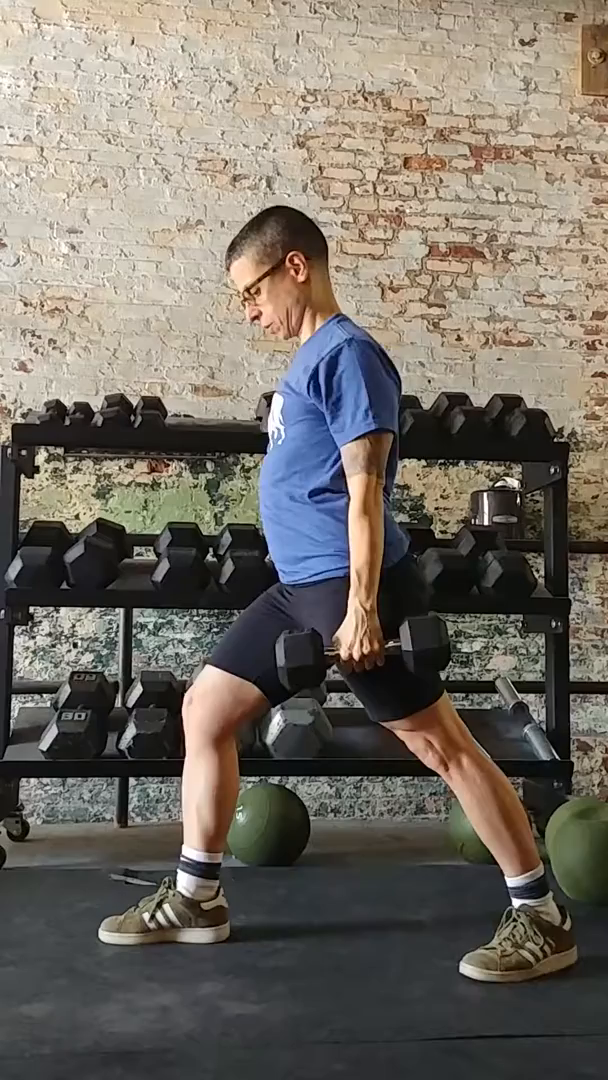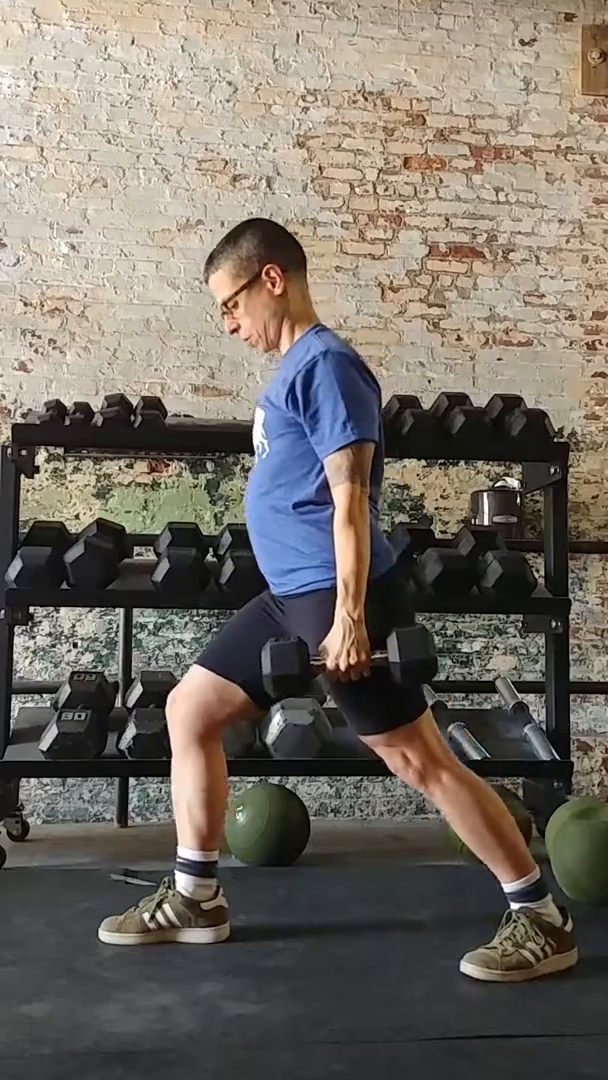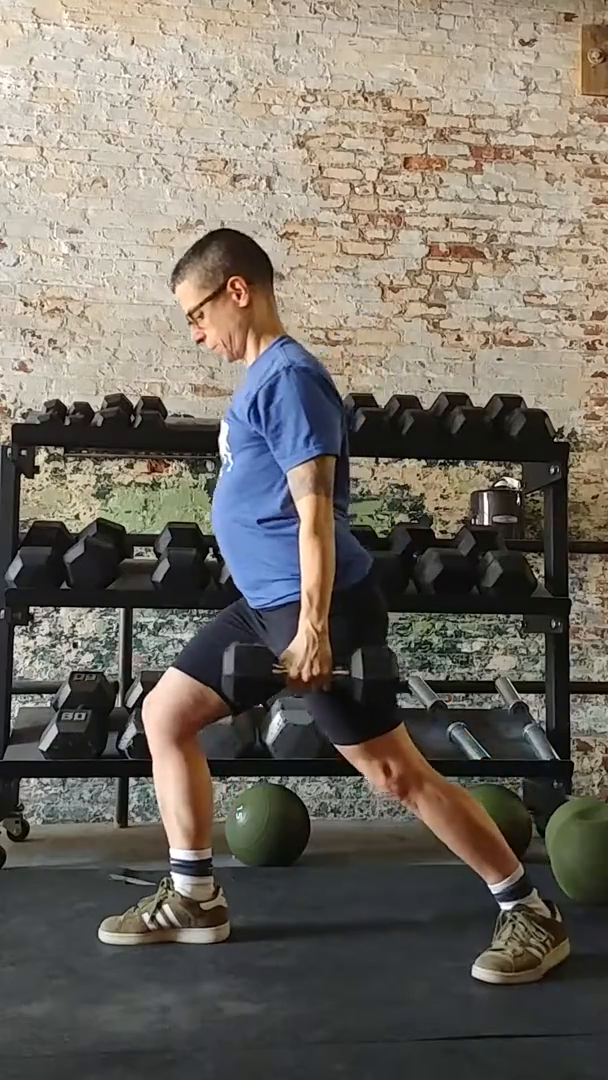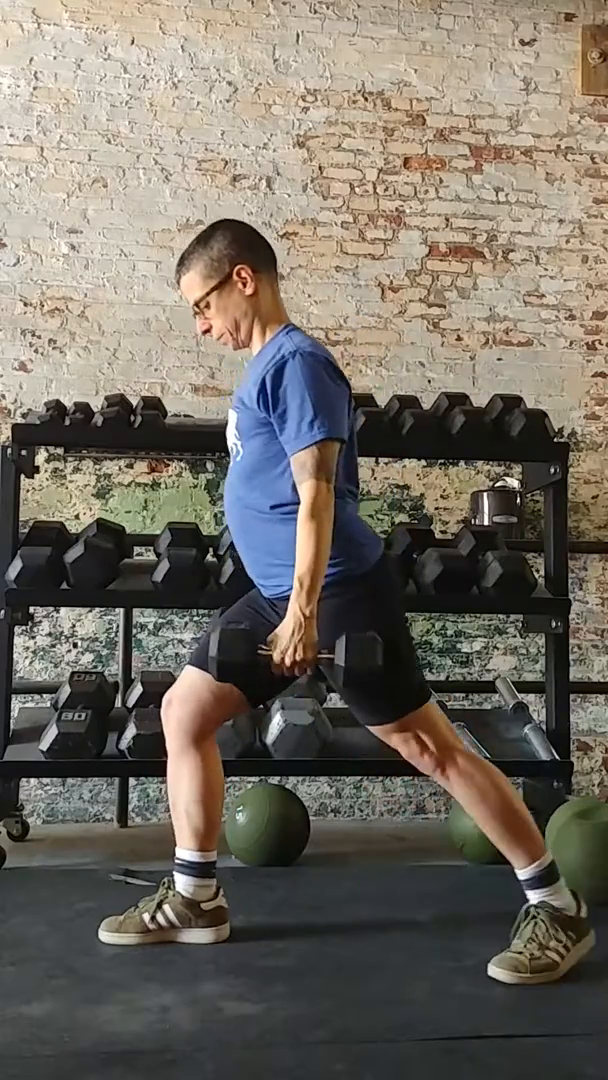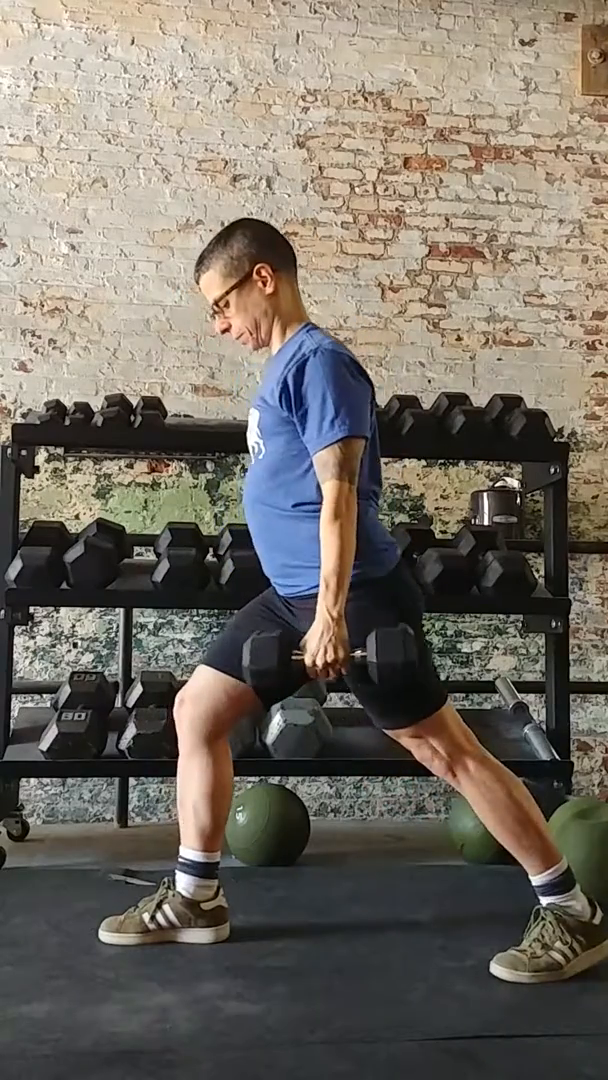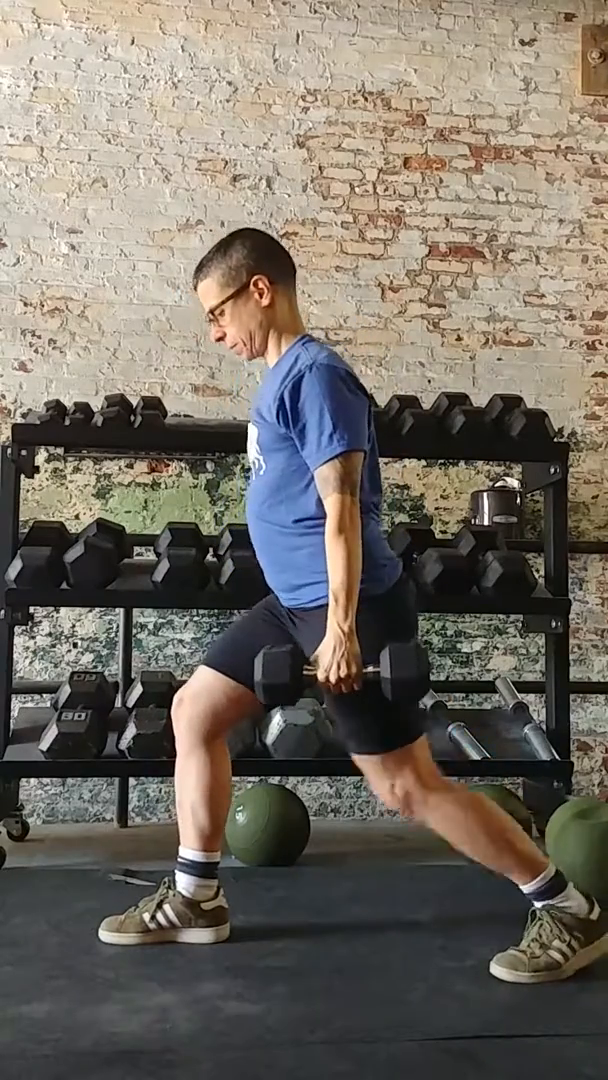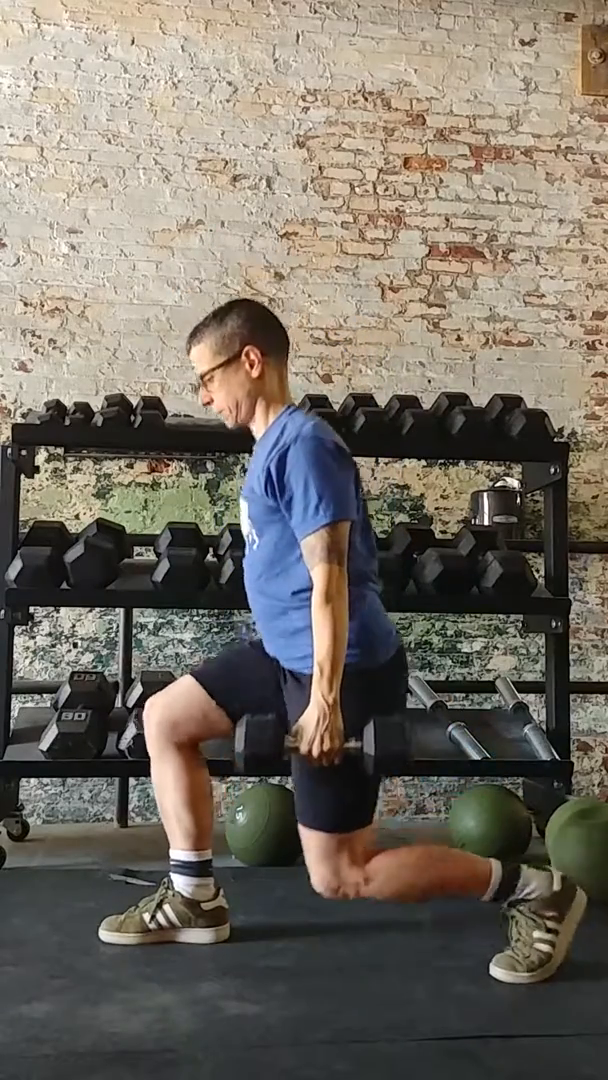
dt=0.3s
person 1, frame 1
left shoulder: (348, 353)
right shoulder: (311, 358)
left elbow: (367, 489)
left wrist: (363, 606)
left hip: (350, 586)
right hip: (301, 584)
left knee: (442, 744)
right knee: (204, 711)
left ankle: (541, 917)
right ankle: (195, 899)
person 1, frame 2
left shoulder: (325, 363)
right shoulder: (295, 368)
left elbow: (350, 499)
left wrist: (350, 616)
left hip: (335, 596)
right hip: (290, 594)
left knee: (420, 760)
right knee: (189, 712)
left ankle: (542, 918)
right ankle: (194, 897)
person 1, frame 3
left shoulder: (289, 377)
right shoulder: (261, 379)
left elbow: (316, 511)
left wrist: (315, 630)
left hip: (320, 605)
right hip: (264, 603)
left knee: (396, 772)
right knee: (164, 714)
left ankle: (528, 914)
right ankle: (193, 897)
person 1, frame 4
left shoulder: (296, 362)
right shoulder: (266, 368)
left elbow: (317, 497)
left wrist: (304, 612)
left hip: (337, 590)
right hip: (276, 590)
left knee: (430, 747)
right knee: (182, 712)
left ankle: (555, 906)
right ankle: (194, 898)
person 1, frame 5
left shoulder: (318, 361)
right shoulder: (287, 365)
left elbow: (339, 496)
left wrist: (333, 612)
left hip: (352, 593)
right hip: (292, 590)
left knee: (447, 750)
right knee: (195, 711)
right ankle: (194, 899)
person 1, frame 6
left shoulder: (315, 374)
right shoulder: (284, 376)
left elbow: (341, 511)
left wrist: (342, 626)
left hip: (350, 606)
right hip: (295, 601)
left knee: (407, 785)
right knee: (192, 712)
right ankle: (194, 898)
person 1, frame 7
left shoulder: (303, 444)
right shoulder: (273, 445)
left elbow: (330, 580)
left wrist: (326, 698)
left hip: (346, 667)
right hip: (287, 654)
left knee: (338, 872)
right knee: (163, 719)
left ankle: (536, 892)
right ankle: (194, 898)
